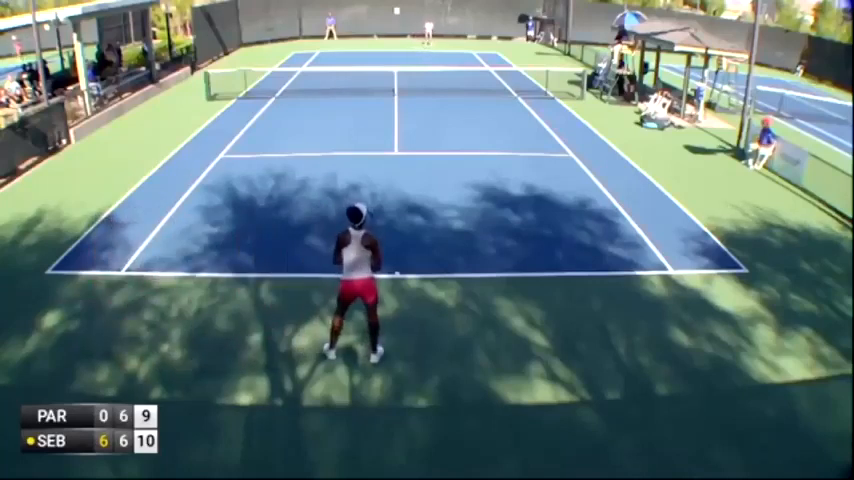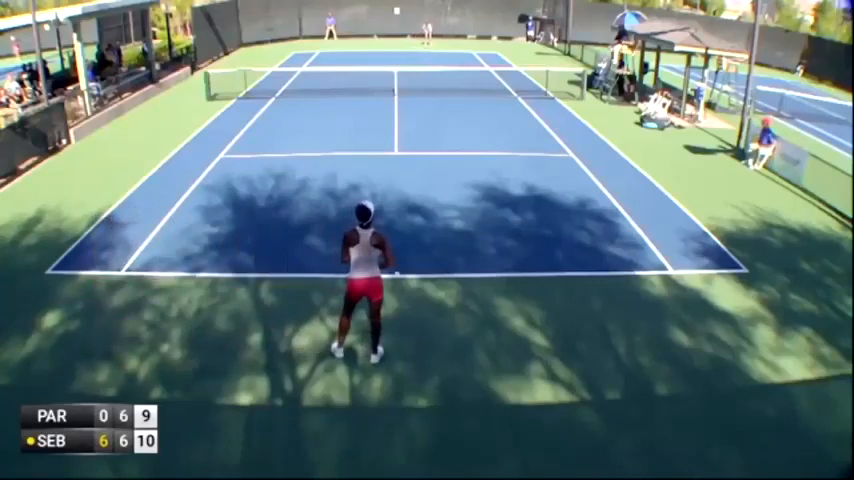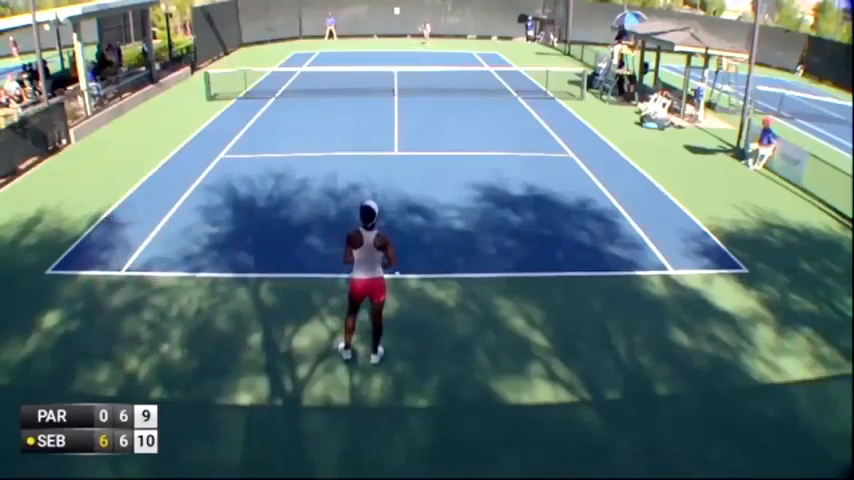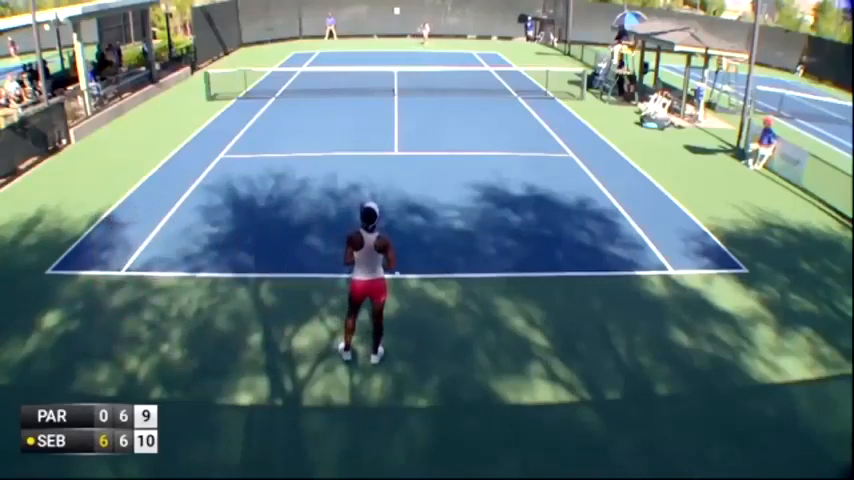
dt=0.2s
person 1, frame 1
left shoulder: (342, 237)
right shoulder: (370, 239)
left elbow: (336, 260)
right elbow: (377, 265)
left hip: (348, 283)
right hip: (367, 282)
left knee: (339, 314)
right knee: (372, 316)
left ankle: (331, 349)
right ankle: (374, 352)
person 1, frame 2
left shoulder: (349, 235)
right shoulder: (379, 238)
left elbow: (344, 259)
right elbow: (390, 262)
left hip: (355, 282)
right hip: (374, 282)
left knee: (346, 313)
right knee: (375, 316)
left ankle: (339, 347)
right ankle: (375, 352)
person 1, frame 3
left shoulder: (352, 236)
right shoulder: (382, 239)
left elbow: (347, 260)
right elbow: (392, 263)
left hip: (357, 282)
right hip: (377, 282)
left knee: (351, 314)
right knee: (377, 317)
left ankle: (346, 348)
right ankle: (375, 353)
person 1, frame 4
left shoulder: (353, 238)
right shoulder: (383, 241)
left elbow: (348, 261)
right elbow: (392, 265)
left hip: (358, 283)
right hip: (377, 283)
left knee: (351, 315)
right knee: (377, 318)
left ankle: (346, 349)
right ankle: (375, 353)
